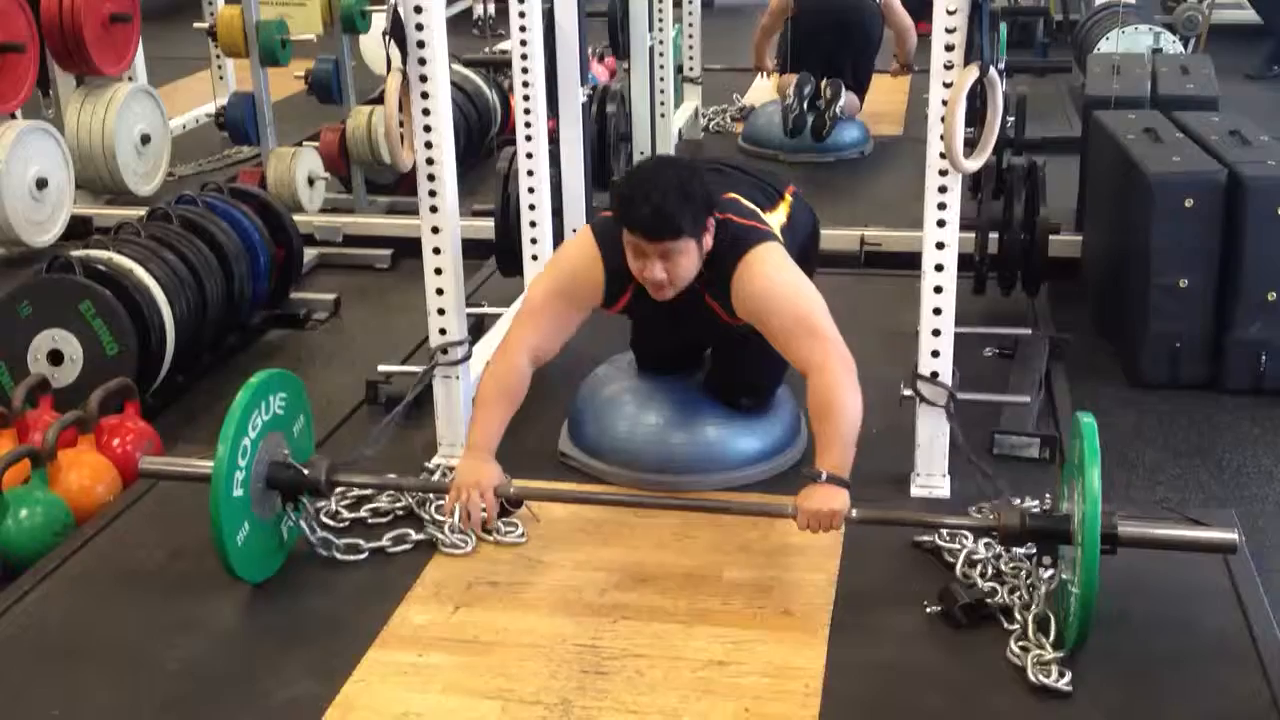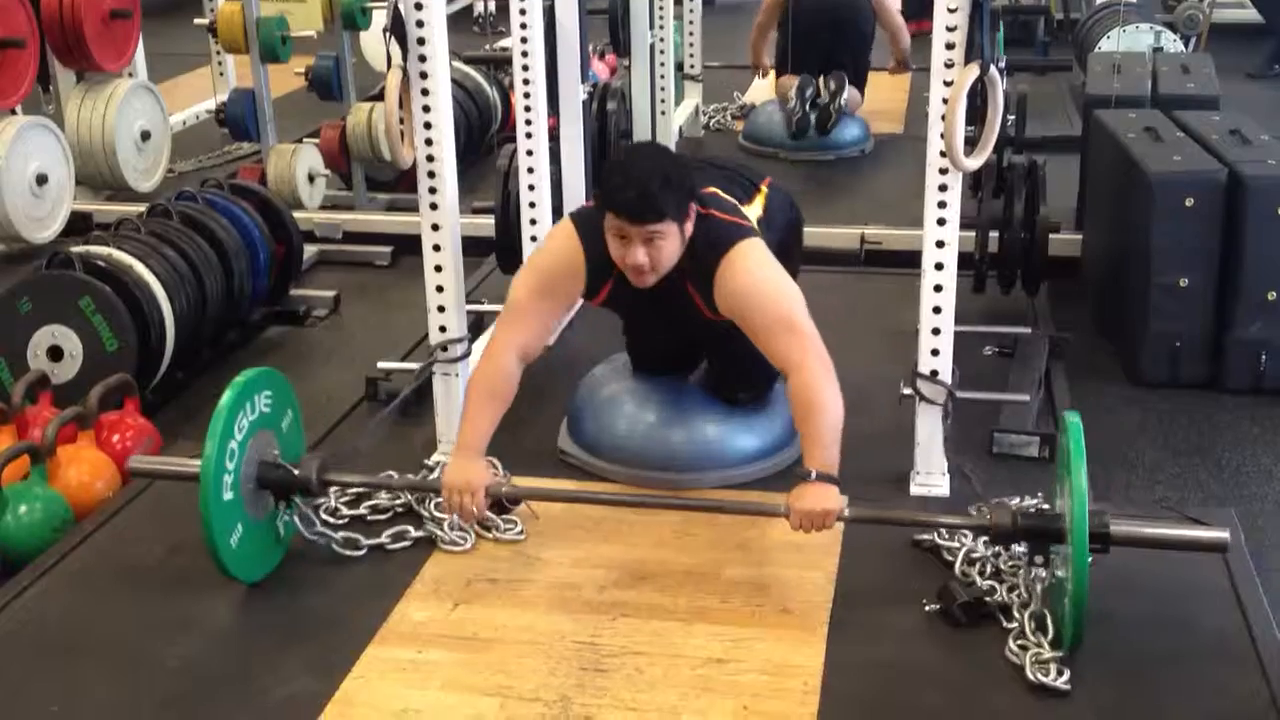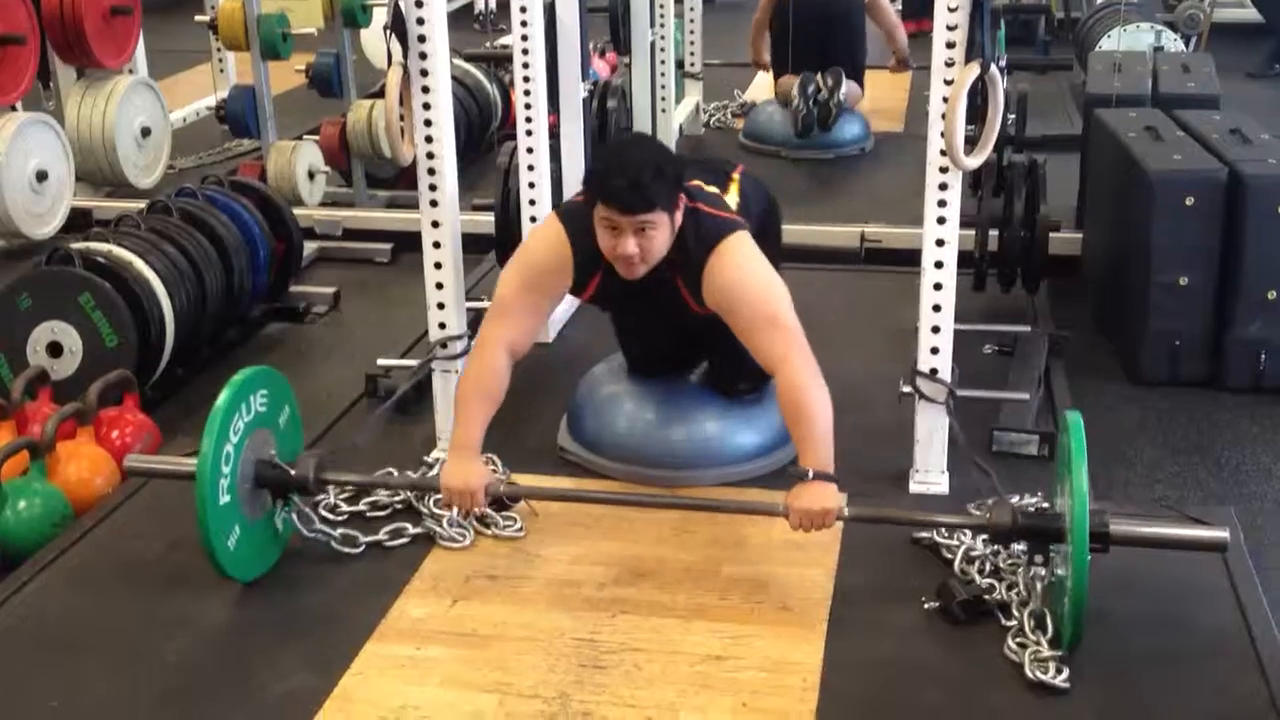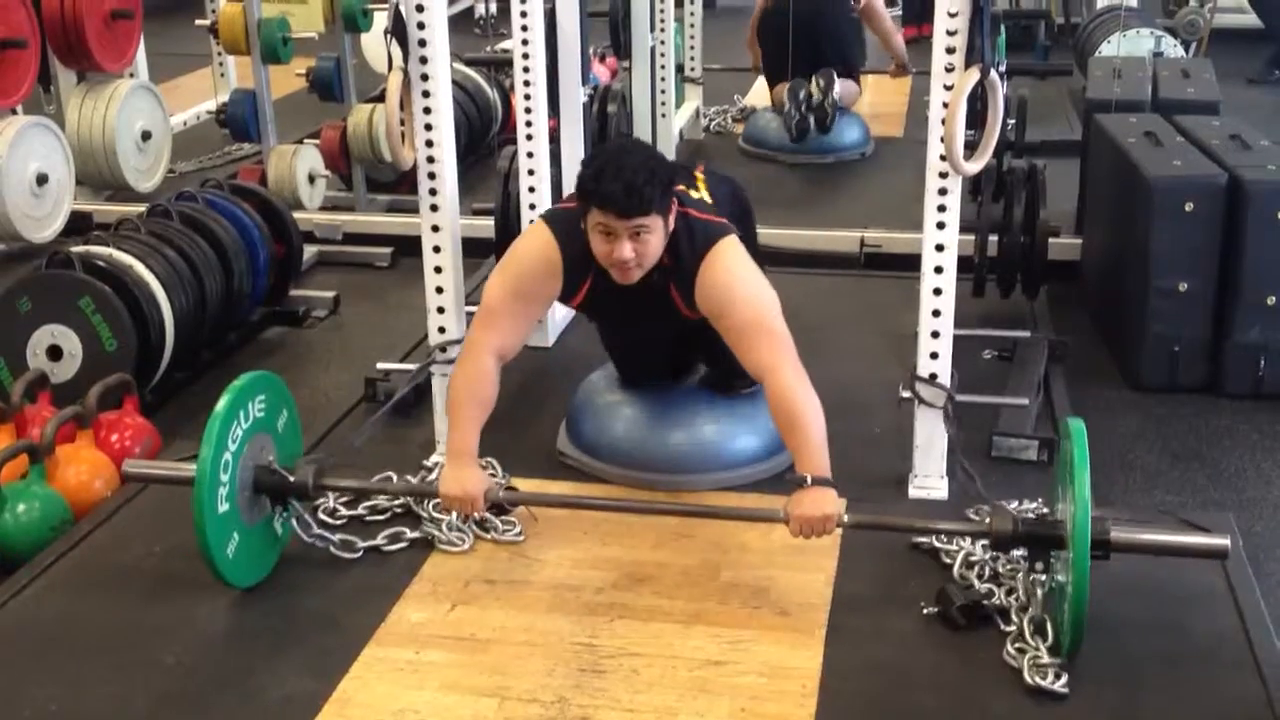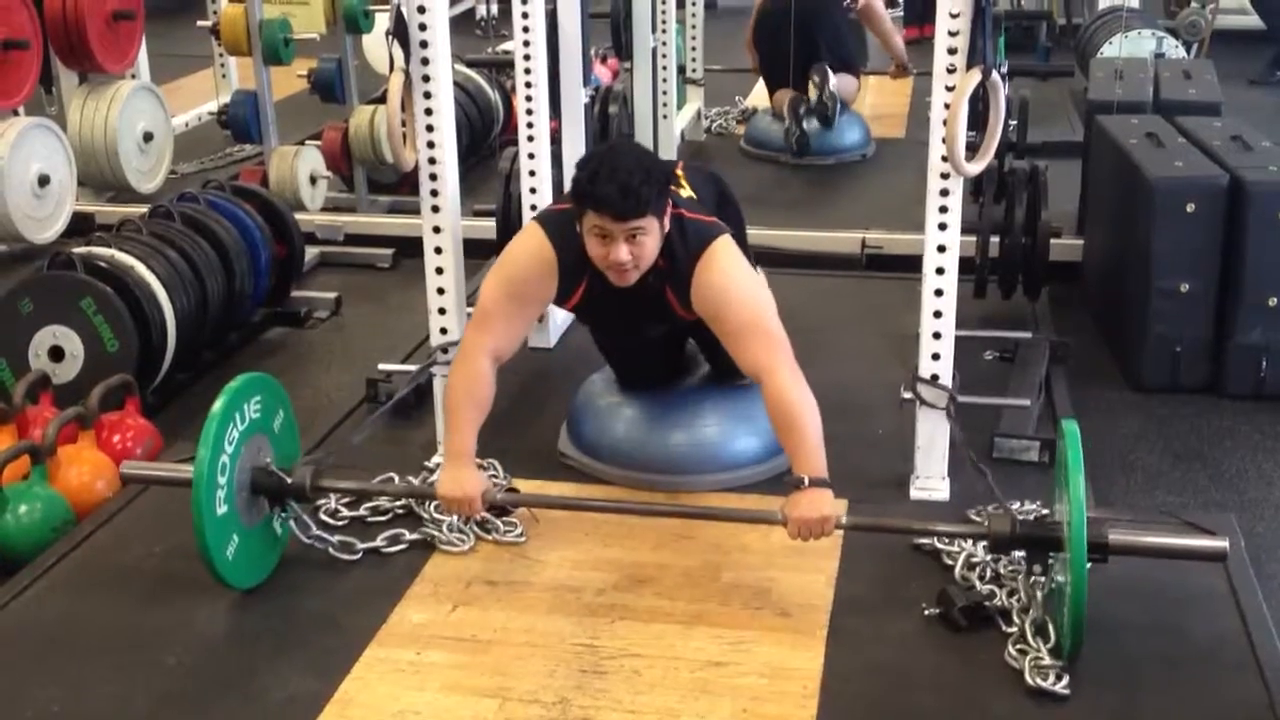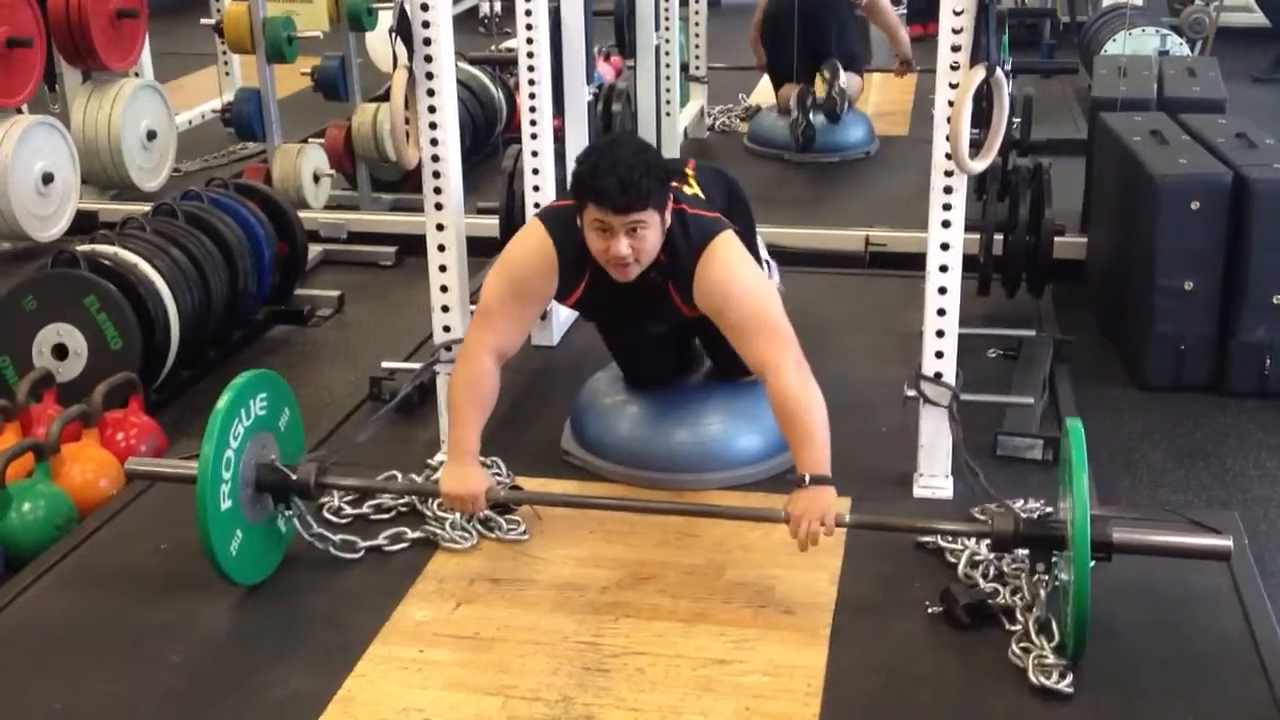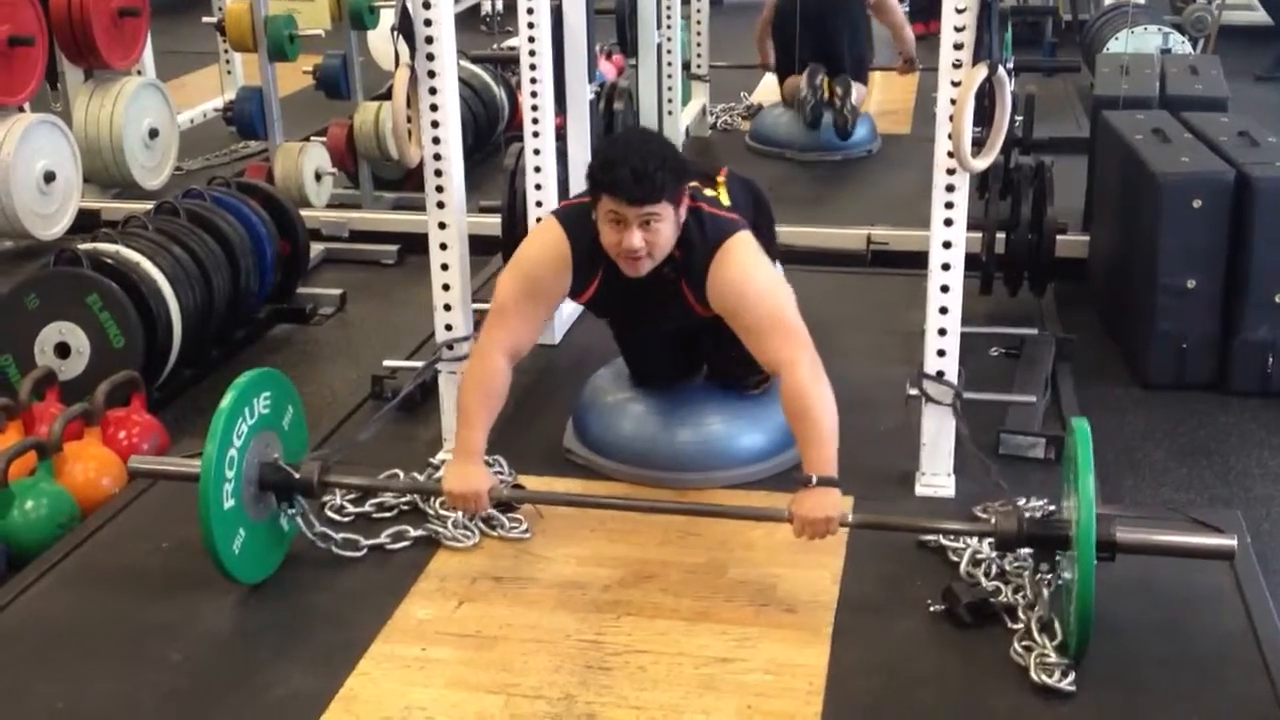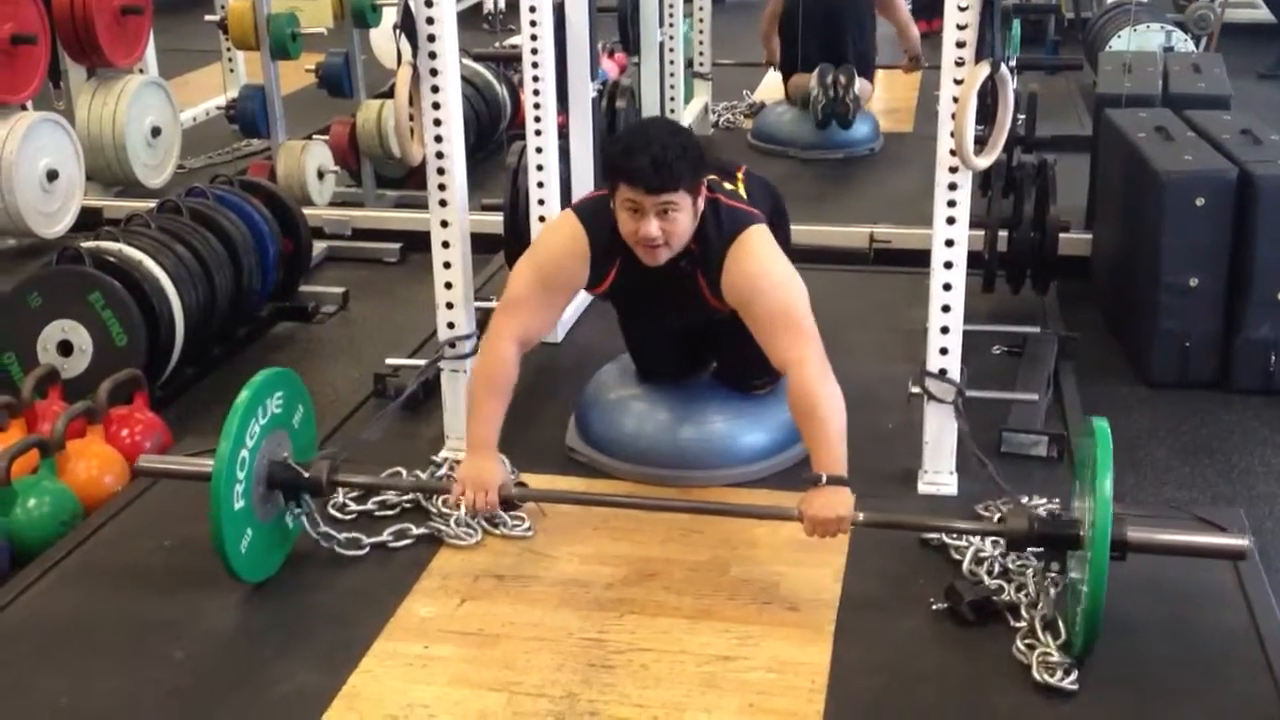
dt=0.2s
person 1, frame 1
left shoulder: (758, 268)
right shoulder: (595, 252)
left elbow: (831, 364)
right elbow: (520, 351)
left wrist: (830, 480)
right wrist: (478, 456)
left knee: (742, 395)
right knee: (658, 367)
right ankle: (702, 342)
person 1, frame 2
left shoulder: (739, 260)
right shoulder: (576, 243)
left elbow: (809, 364)
right elbow: (509, 349)
left wrist: (819, 478)
right wrist: (468, 456)
left knee: (740, 390)
right knee: (655, 368)
right ankle: (695, 337)
person 1, frame 3
left shoulder: (727, 254)
right shoulder: (561, 238)
left elbow: (792, 362)
right elbow: (498, 345)
left wrist: (816, 477)
right wrist: (464, 454)
left knee: (739, 382)
right knee: (653, 370)
right ankle: (689, 341)
person 1, frame 4
left shoulder: (715, 256)
right shoulder: (550, 244)
left elbow: (779, 368)
right elbow: (485, 349)
left wrist: (815, 483)
right wrist: (461, 461)
left knee: (735, 378)
right knee: (645, 378)
person 1, frame 5
left shoulder: (710, 256)
right shoulder: (544, 247)
left elbow: (776, 369)
right elbow: (481, 351)
left wrist: (811, 484)
right wrist: (459, 462)
left knee: (734, 368)
right knee: (644, 380)
right ankle: (668, 338)
person 1, frame 6
left shoulder: (713, 253)
right shoulder: (545, 244)
left elbow: (783, 364)
right elbow: (483, 350)
left wrist: (814, 481)
right wrist: (462, 460)
left knee: (739, 366)
right knee: (651, 375)
left ankle: (761, 278)
right ankle: (681, 340)
person 1, frame 7
left shoulder: (730, 255)
right shoulder: (560, 242)
left elbow: (798, 363)
right elbow: (497, 349)
left wrist: (820, 485)
right wrist: (467, 460)
left knee: (743, 377)
right knee: (657, 377)
right ankle: (692, 342)
person 1, frame 8
left shoulder: (745, 247)
right shoulder: (578, 234)
left elbow: (805, 362)
right elbow: (507, 338)
left wrist: (830, 481)
right wrist: (480, 453)
left knee: (751, 379)
right knee: (662, 373)
right ankle: (700, 347)
